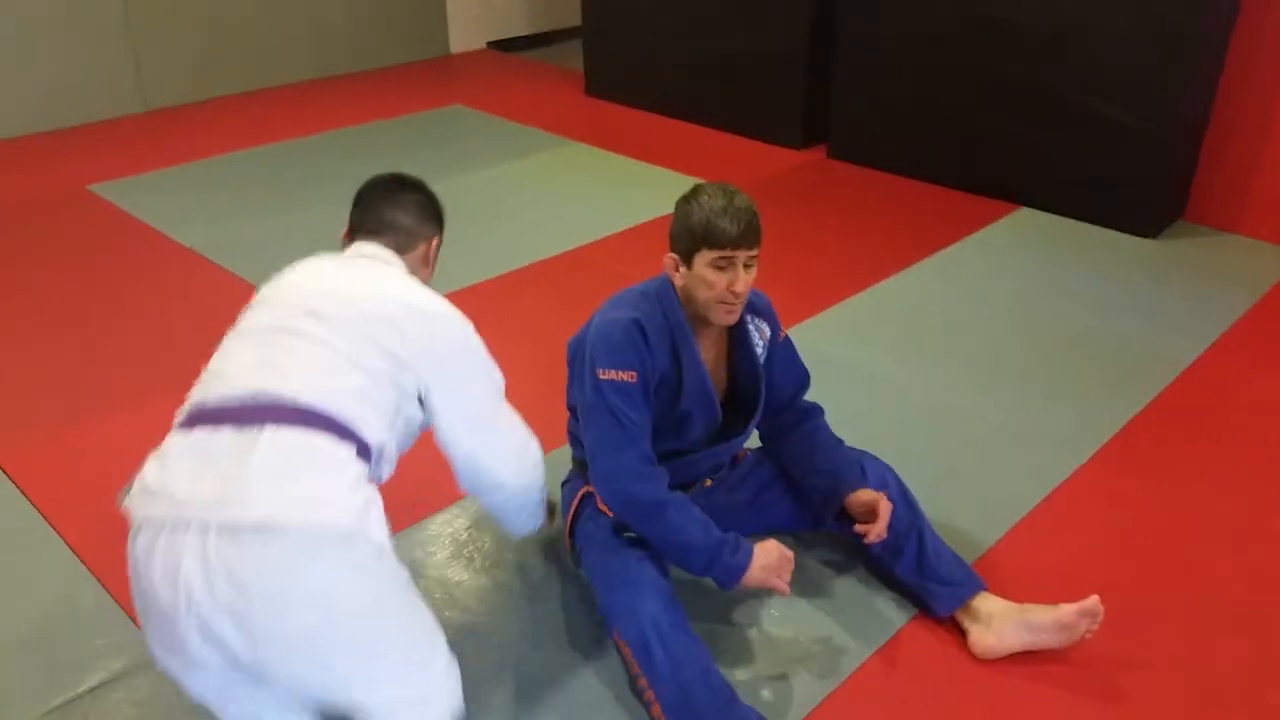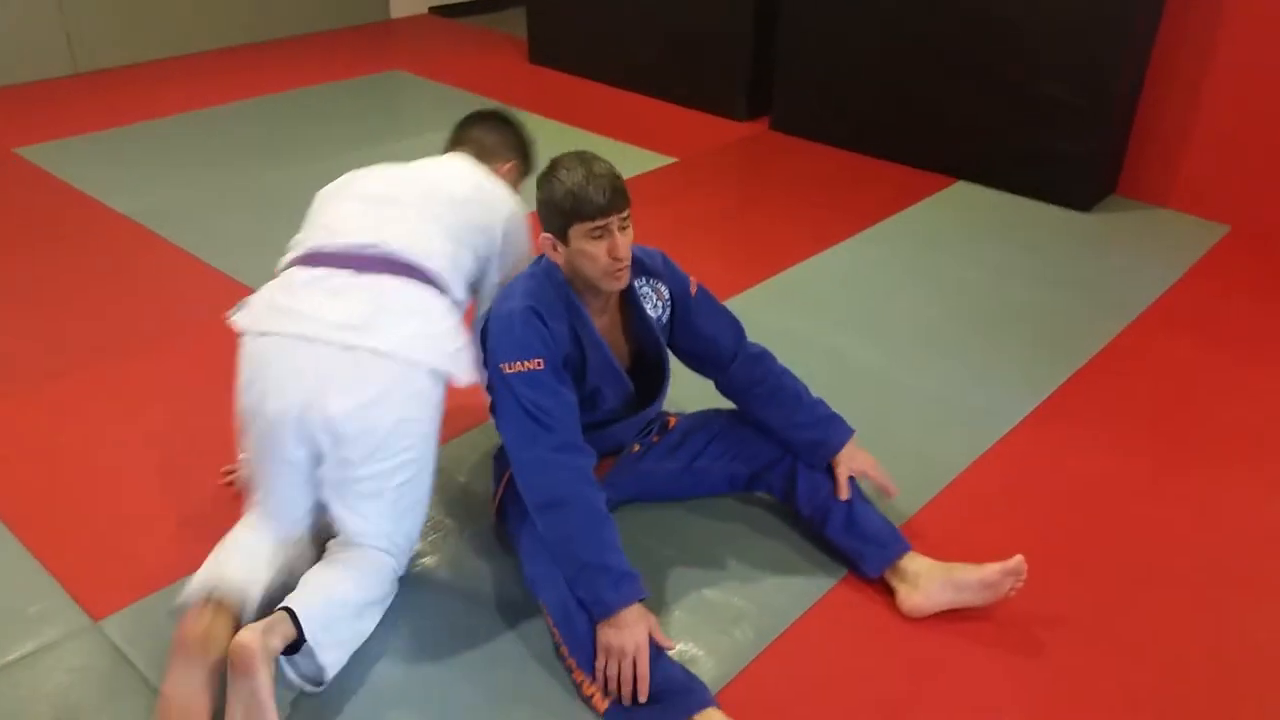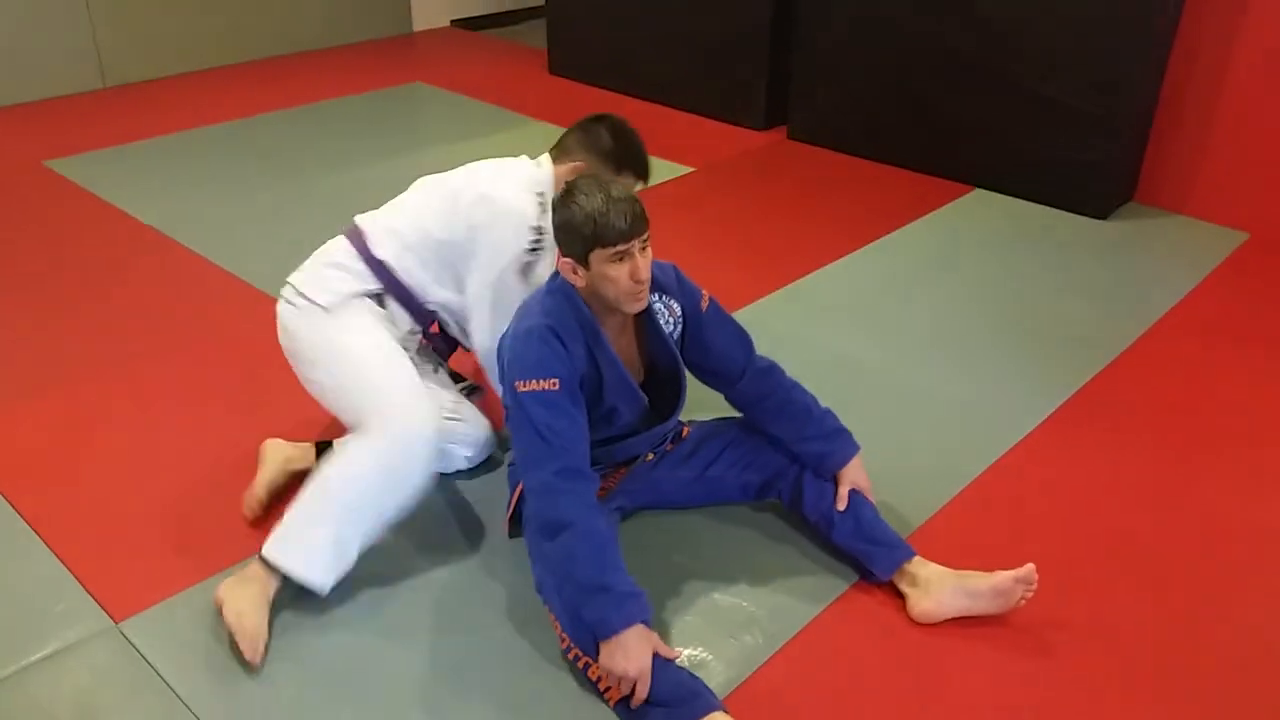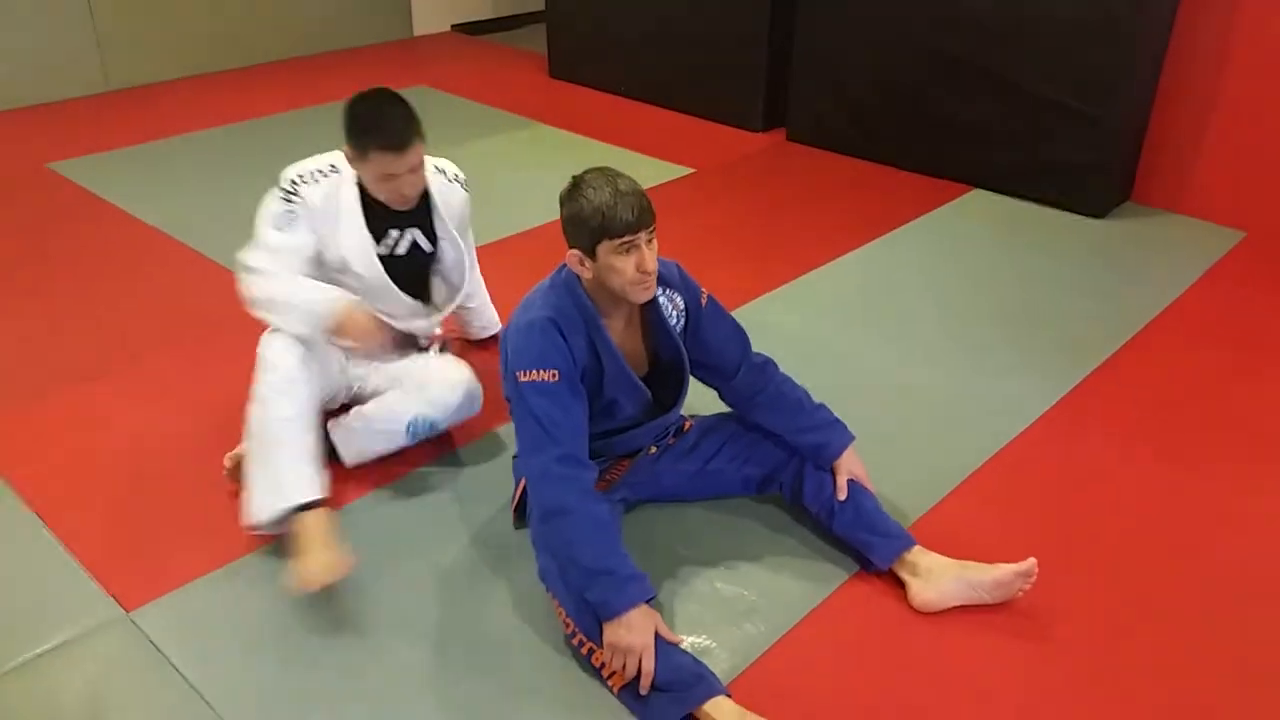
dt=0.5s
person 1, frame 1
left shoulder: (288, 284)
right shoulder: (427, 316)
right elbow: (509, 475)
right wrist: (532, 514)
left hip: (167, 528)
right hip: (301, 538)
person 1, frame 2
left shoulder: (353, 182)
right shoulder: (500, 205)
left hip: (279, 342)
right hip: (389, 365)
left knee: (281, 519)
right knee: (374, 552)
left ankle: (211, 616)
right ankle: (278, 640)
person 1, frame 3
left shoulder: (530, 190)
right shoulder: (516, 213)
left elbow: (511, 319)
right elbow: (497, 343)
left hip: (395, 322)
right hip: (337, 300)
left knee: (472, 441)
right knee: (413, 444)
left ankle: (303, 459)
right ankle: (260, 577)
person 1, frame 4
left shoulder: (447, 185)
right shoulder: (311, 188)
left elbow: (458, 268)
right elbow: (264, 278)
left wrist: (486, 326)
right wrist: (335, 313)
left hip: (397, 351)
right hip: (325, 340)
left knee: (458, 389)
right knee: (284, 354)
left ankle: (311, 442)
right ankle: (309, 522)
person 2, frame 1
left shoulder: (752, 316)
right shoulder: (621, 336)
left elbow: (789, 420)
right elbow: (626, 483)
left wrist: (847, 490)
right wrist: (734, 559)
left hip: (712, 477)
right hip: (622, 505)
left knee: (860, 475)
right knee: (641, 605)
left ankle: (980, 612)
person 2, frame 2
left shoulder: (650, 274)
right shoulder: (522, 324)
left elbow: (738, 363)
right elbow: (555, 475)
left wrist: (834, 440)
right wrist: (620, 600)
left hip: (638, 442)
right hip: (552, 478)
left knee: (782, 444)
right knee: (571, 580)
left ankle: (908, 573)
person 2, frame 3
left shoulder: (665, 288)
right shoulder: (538, 342)
left elbow: (750, 378)
right elbow: (562, 494)
left wrist: (838, 451)
right wrist: (617, 619)
left hip: (654, 450)
right hip: (574, 483)
left knee: (793, 454)
right knee: (584, 594)
left ankle: (918, 577)
person 2, frame 4
left shoulder: (668, 284)
right shoulder: (540, 334)
left elbow: (745, 374)
right elbow: (561, 480)
left wrist: (833, 442)
right wrist: (621, 599)
left hip: (657, 444)
right hip: (576, 476)
left knee: (794, 447)
right knee: (582, 575)
left ankle: (918, 566)
